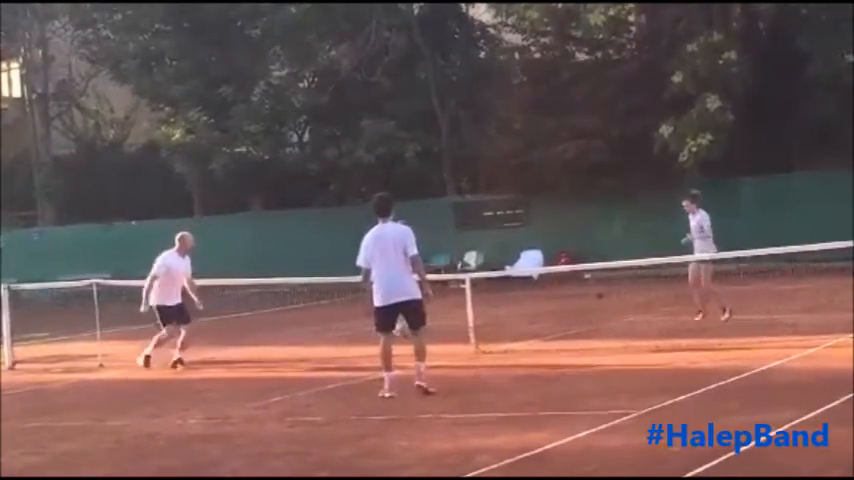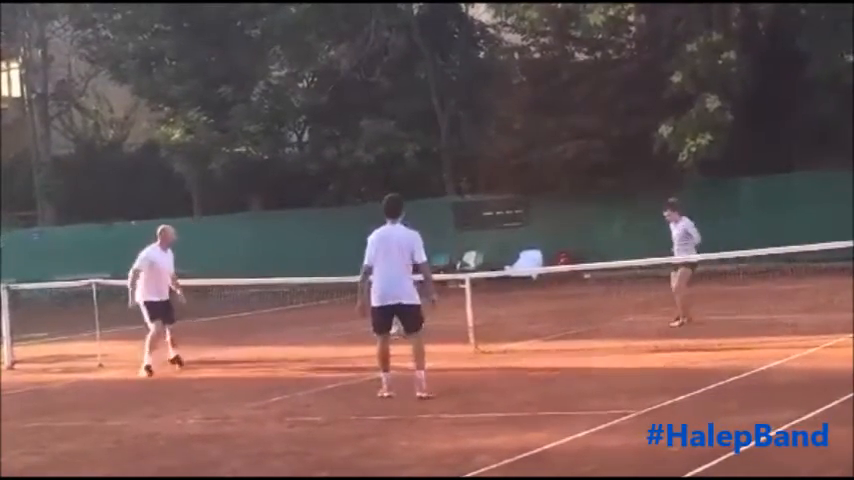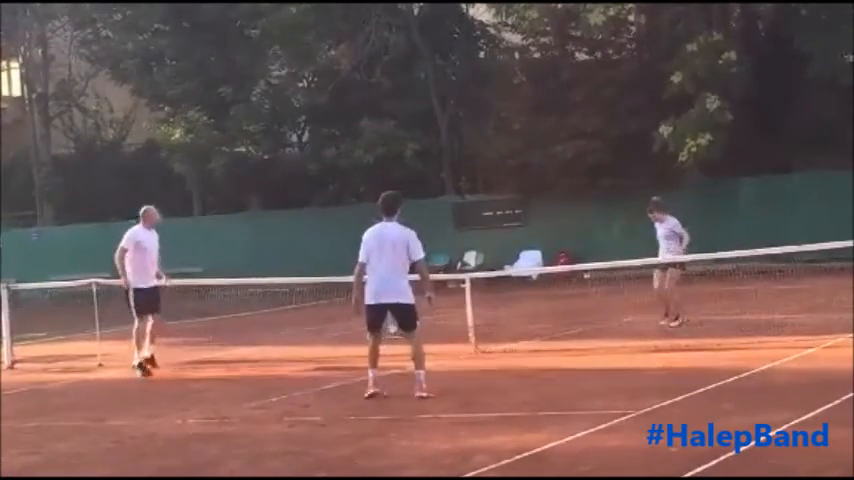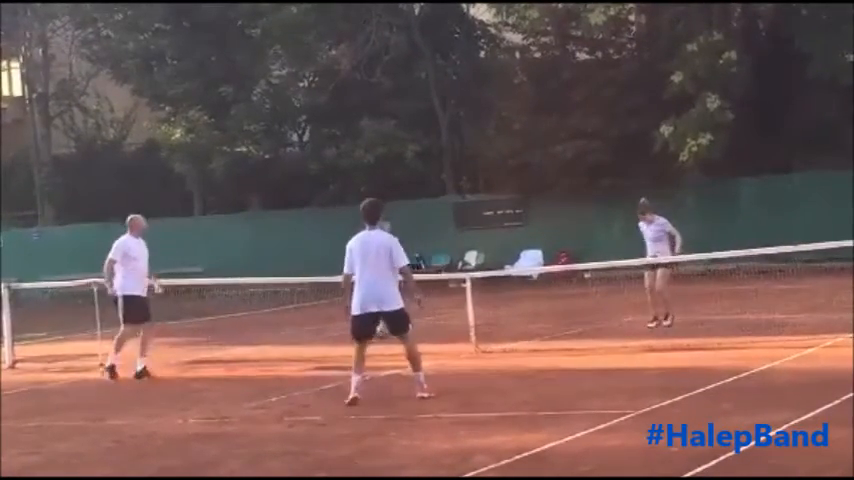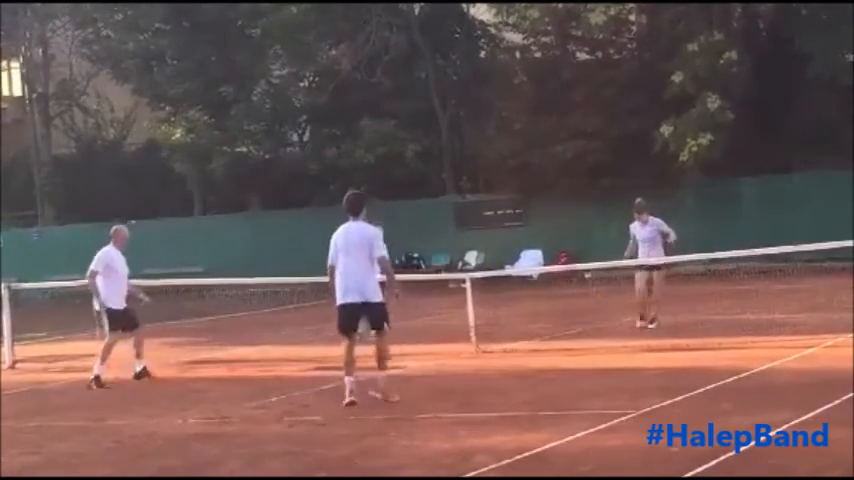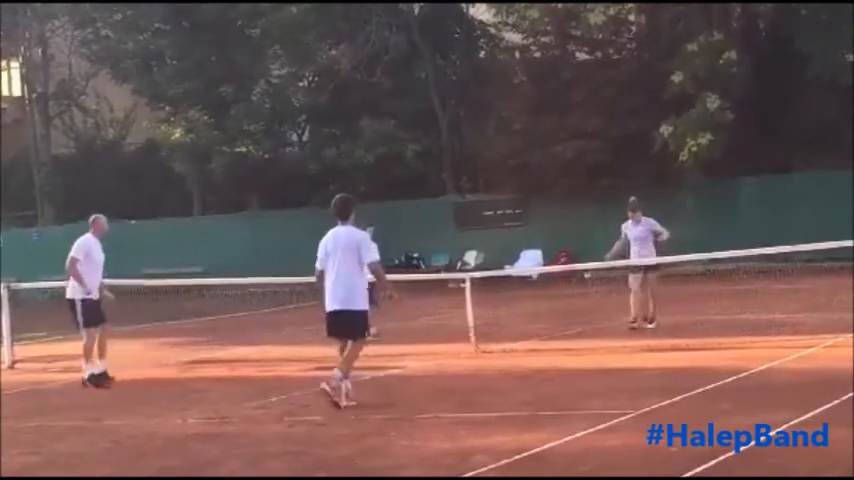
dt=0.2s
person 1, frame 1
left shoulder: (369, 237)
right shoulder: (404, 231)
left elbow: (365, 271)
right elbow: (415, 260)
left wrist: (369, 291)
right wrist: (425, 284)
left hip: (382, 296)
right hip: (408, 292)
left knee: (386, 338)
right knee: (418, 334)
left ankle: (388, 385)
right ankle: (420, 376)
person 1, frame 2
left shoulder: (375, 236)
right shoulder: (412, 236)
left elbow: (366, 270)
right elbow: (423, 266)
left wrist: (361, 297)
right wrist: (432, 292)
left hip: (380, 296)
right hip: (406, 296)
left knee: (383, 339)
right knee: (416, 338)
left ankle: (386, 386)
right ankle: (421, 385)
person 1, frame 3
left shoulder: (370, 234)
right shoulder: (407, 234)
left elbow: (361, 266)
right elbow: (420, 264)
left wrist: (356, 293)
right wrist: (428, 289)
left hip: (373, 295)
right hip: (400, 295)
left knee: (375, 339)
right knee: (413, 338)
left ankle: (372, 383)
right ankle: (421, 385)
person 1, frame 4
left shoulder: (353, 243)
right shoulder: (390, 240)
left elbow: (347, 277)
right elbow: (404, 270)
left wrist: (347, 300)
right wrist: (415, 293)
left hip: (361, 304)
right hip: (389, 301)
left knee: (361, 346)
right knee: (408, 340)
left ankle: (355, 389)
right ankle: (421, 387)
person 1, frame 5
left shoulder: (337, 234)
right shoulder: (372, 231)
left elbow: (331, 268)
right elbow: (383, 262)
left wrist: (336, 287)
right wrist: (394, 285)
left hip: (345, 296)
right hip: (370, 294)
left knee: (350, 341)
right knee: (381, 336)
left ankle: (350, 392)
right ankle: (381, 386)
person 1, frame 6
left shoulder: (327, 239)
right shoulder: (360, 236)
left elbow: (319, 274)
right elbow: (374, 267)
right wrist: (385, 288)
left hip: (334, 301)
right hip: (355, 300)
left knee: (344, 345)
right knee: (356, 344)
left ankle: (346, 393)
right ankle: (333, 382)
person 2, frame 1
left shoulder: (186, 260)
right shoulder: (166, 259)
left elbow: (188, 281)
right elbow: (151, 279)
left wrist: (196, 298)
right wrist: (145, 302)
left hip: (176, 301)
right hip: (161, 302)
left knee: (185, 330)
right knee: (169, 332)
left ankle: (177, 358)
right ankle: (147, 354)
person 2, frame 2
left shoulder: (169, 253)
right shoulder: (149, 253)
right elbow: (133, 274)
left wrist: (178, 291)
right wrist: (132, 296)
left hip: (163, 297)
right hip: (148, 298)
left knee: (170, 328)
right knee: (157, 328)
left ankle: (173, 355)
right ankle: (146, 365)
person 2, frame 3
left shoulder: (154, 234)
right shoulder: (134, 233)
right elbow: (119, 255)
left wrist: (160, 273)
right wrist: (124, 276)
left hip: (151, 284)
right hip: (136, 285)
left knee: (154, 318)
right knee: (141, 321)
left ankle: (148, 355)
right ankle: (138, 361)
person 2, frame 4
left shoulder: (142, 244)
right shoulder: (122, 243)
right elbow: (108, 265)
left wrist: (153, 282)
right wrist: (110, 285)
left hip: (140, 294)
right hip: (126, 293)
left knee: (145, 330)
right knee: (128, 328)
left ankle: (141, 368)
right ankle: (111, 364)
person 2, frame 5
left shoulder: (120, 257)
right shoulder: (105, 254)
right elbow: (90, 277)
left wrist: (140, 294)
right wrist: (99, 299)
left hip: (120, 305)
right hip: (108, 306)
left knee: (138, 334)
right knee: (113, 337)
left ankle: (139, 369)
right ankle: (96, 376)
person 2, frame 6
left shoulder: (96, 244)
right shoulder: (84, 242)
right elbow: (70, 265)
left wrist: (103, 290)
right wrist: (84, 286)
left hip: (92, 296)
right hip: (80, 296)
left knee: (103, 330)
right knee: (90, 333)
left ankle: (100, 371)
right ankle: (90, 374)
person 3, frame 1
left shoulder: (703, 216)
right shoulder: (691, 216)
left elbow: (708, 234)
left wrist: (693, 237)
right wrist: (690, 238)
left hip: (707, 253)
right hip: (697, 254)
left knee: (706, 284)
right knee: (692, 282)
left ankle: (725, 308)
right ankle: (701, 310)
person 3, frame 2
left shoulder: (687, 223)
right shoulder: (672, 225)
left elbow: (697, 238)
left wrist: (686, 247)
right wrist: (674, 249)
left hip: (688, 260)
right hip: (677, 260)
left knee: (677, 287)
right knee: (677, 289)
left ankle: (682, 317)
right ankle: (686, 315)
person 3, frame 3
left shoulder: (673, 222)
right shoulder: (657, 224)
left elbow: (686, 236)
left wrist: (681, 249)
right hip: (662, 259)
left knee: (669, 289)
right knee: (657, 288)
left ankle: (679, 316)
right ankle: (668, 313)
person 3, frame 4
left shoulder: (662, 222)
right shoulder: (641, 226)
left elbow: (676, 235)
left wrist: (677, 247)
right hip: (651, 259)
left knee: (660, 288)
right knee: (650, 289)
left ankle: (668, 314)
right ankle: (656, 317)
person 3, frame 5
left shoulder: (657, 223)
right shoulder: (633, 227)
left elbow: (672, 233)
left wrist: (671, 239)
right wrist: (627, 256)
left knee: (655, 292)
right knee: (640, 290)
left ankle: (653, 318)
right ankle: (642, 316)
person 3, frame 6
left shoulder: (650, 223)
right shoulder: (625, 227)
left elbow: (665, 231)
right elbow: (622, 242)
left wrist: (663, 237)
right wrist: (611, 254)
left knee: (650, 292)
right knee: (635, 291)
left ankle: (651, 318)
right ankle: (634, 320)
